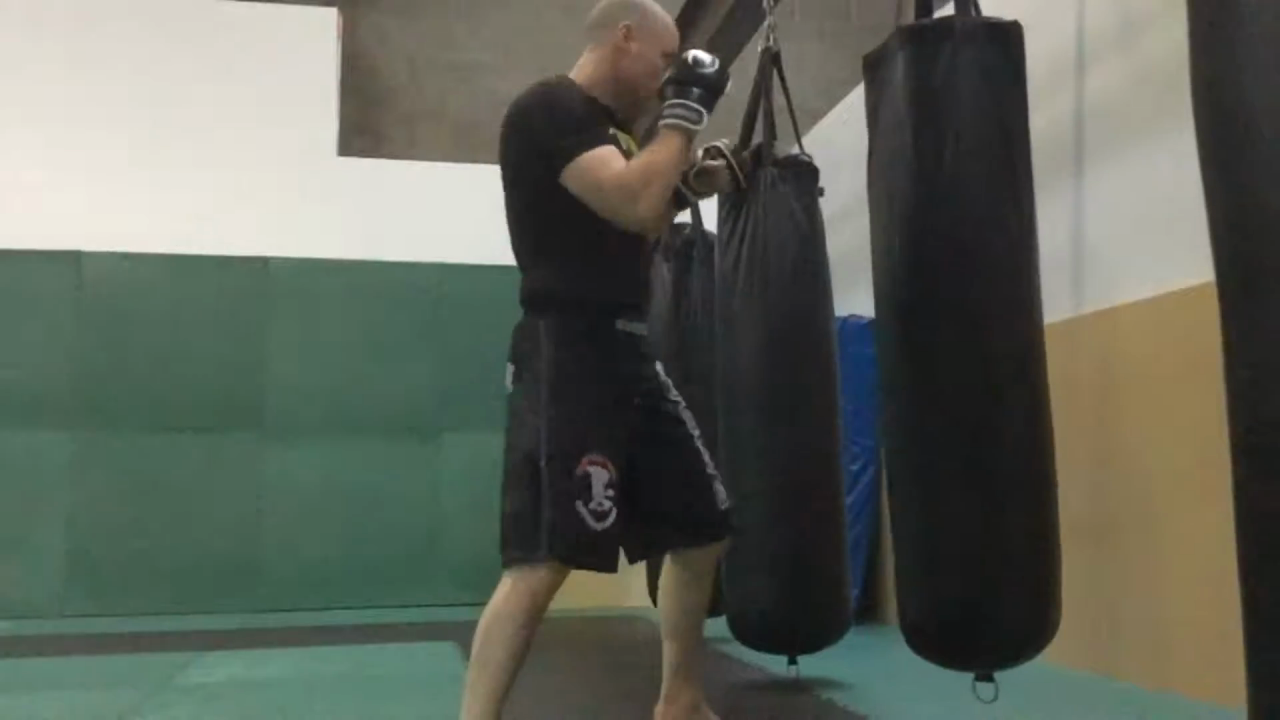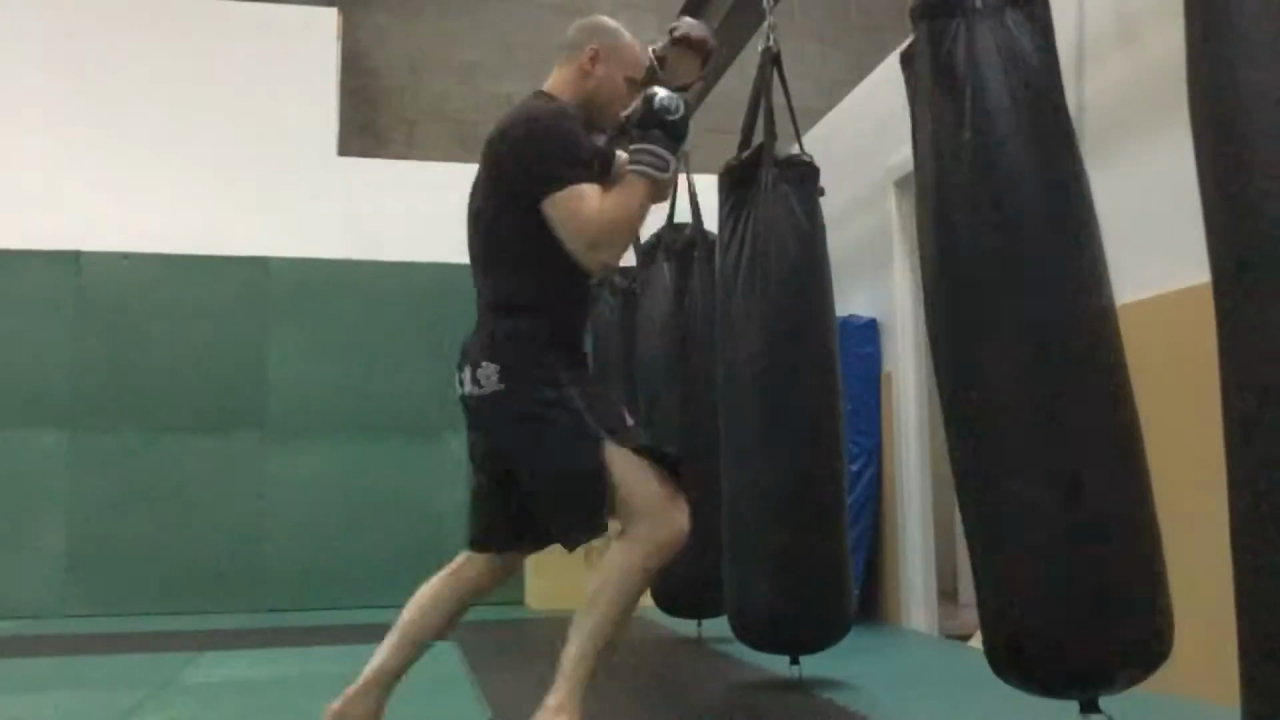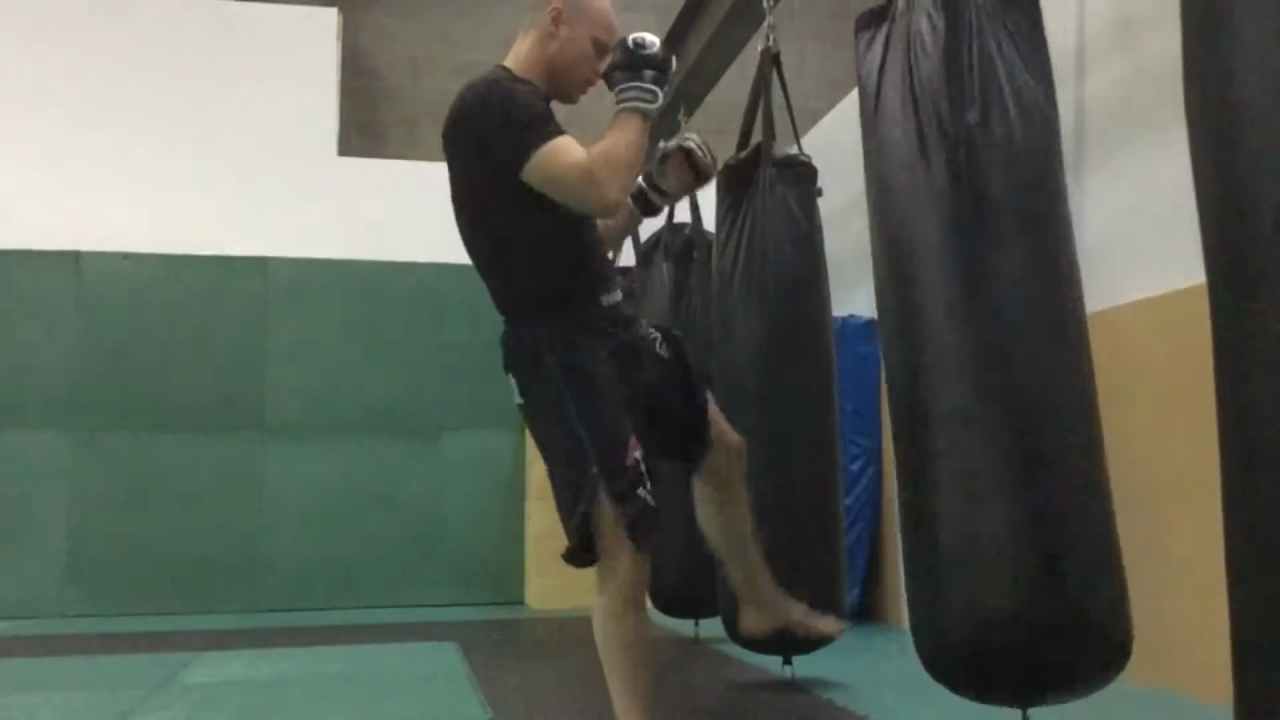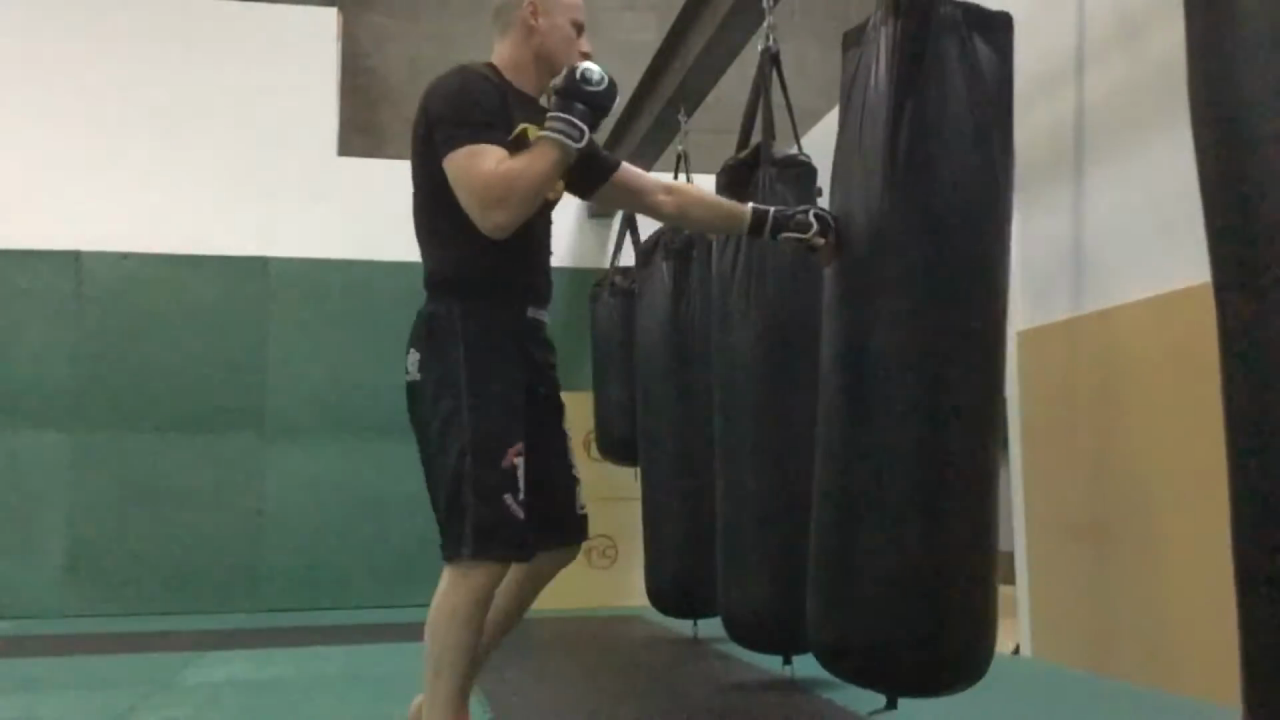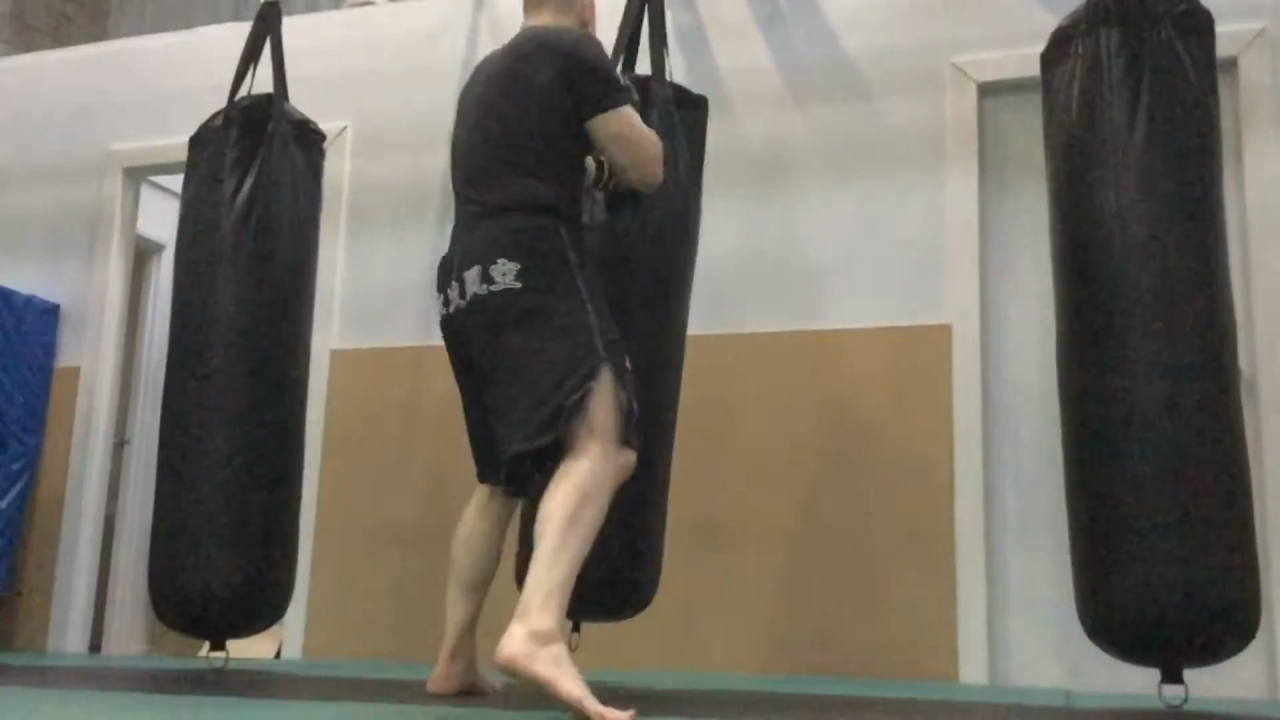
dt=0.7s
person 1, frame 1
left shoulder: (602, 123)
right shoulder: (547, 110)
left elbow: (649, 208)
right elbow: (637, 208)
right wrist: (686, 110)
left hip: (623, 355)
right hip: (560, 353)
left knee: (703, 534)
right knee: (546, 562)
person 1, frame 2
left shoulder: (547, 132)
right shoulder: (546, 129)
left elbow: (647, 189)
right elbow: (597, 245)
left wrist: (668, 91)
right wrist: (652, 149)
left hip: (522, 368)
right hip: (527, 367)
left knee: (491, 556)
right knee: (662, 520)
person 1, frame 3
left shoulder: (528, 110)
right shoulder: (488, 105)
right elbow: (592, 190)
left wrist: (654, 191)
right wrist: (637, 93)
left hip: (610, 327)
right hip: (560, 352)
left knee: (725, 450)
right knee: (622, 551)
left ankle: (763, 604)
person 1, frame 4
left shoulder: (545, 122)
right shoulder: (463, 94)
left elbow: (662, 198)
right elbow: (494, 209)
left wrist: (773, 222)
right wrist: (571, 125)
left hip: (518, 343)
right hip: (467, 344)
left knee: (554, 541)
right knee: (483, 553)
person 1, frame 5
left shoulder: (487, 72)
right elbow: (645, 172)
right wrist: (626, 111)
left hip: (464, 281)
right hip: (531, 264)
left knee: (502, 478)
right knee: (604, 441)
left ankle: (453, 657)
right ankle: (535, 633)
